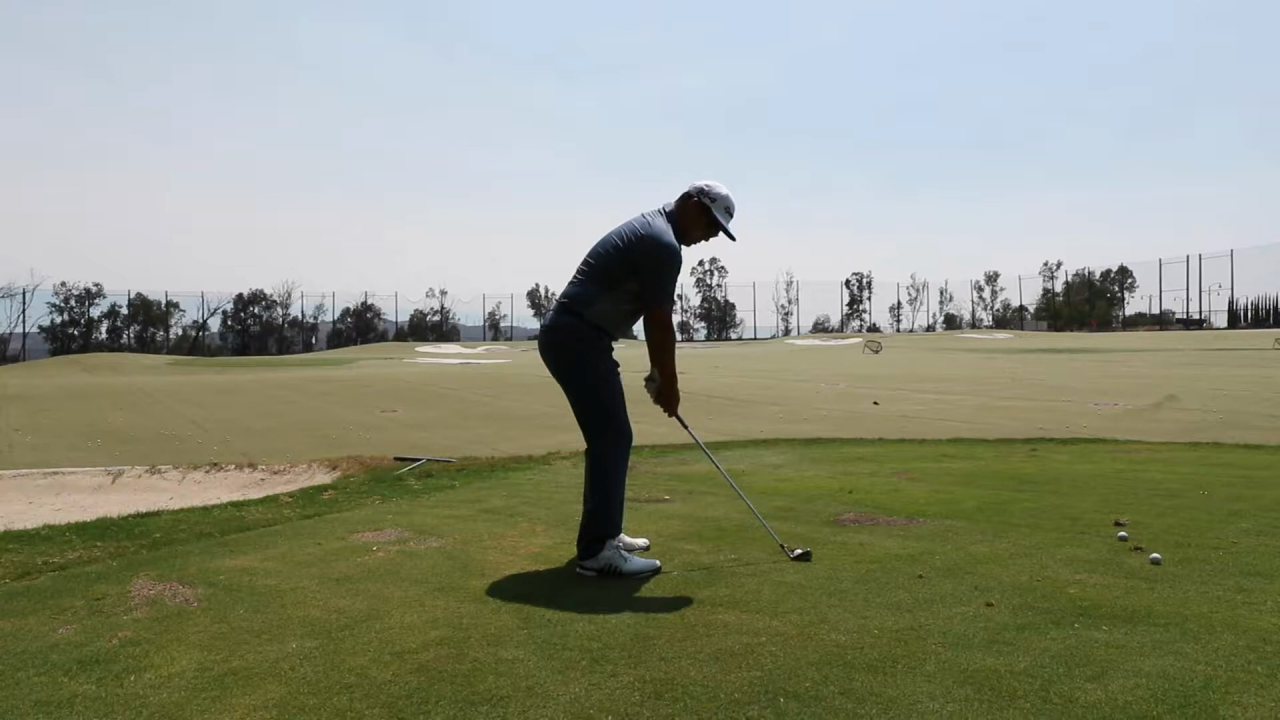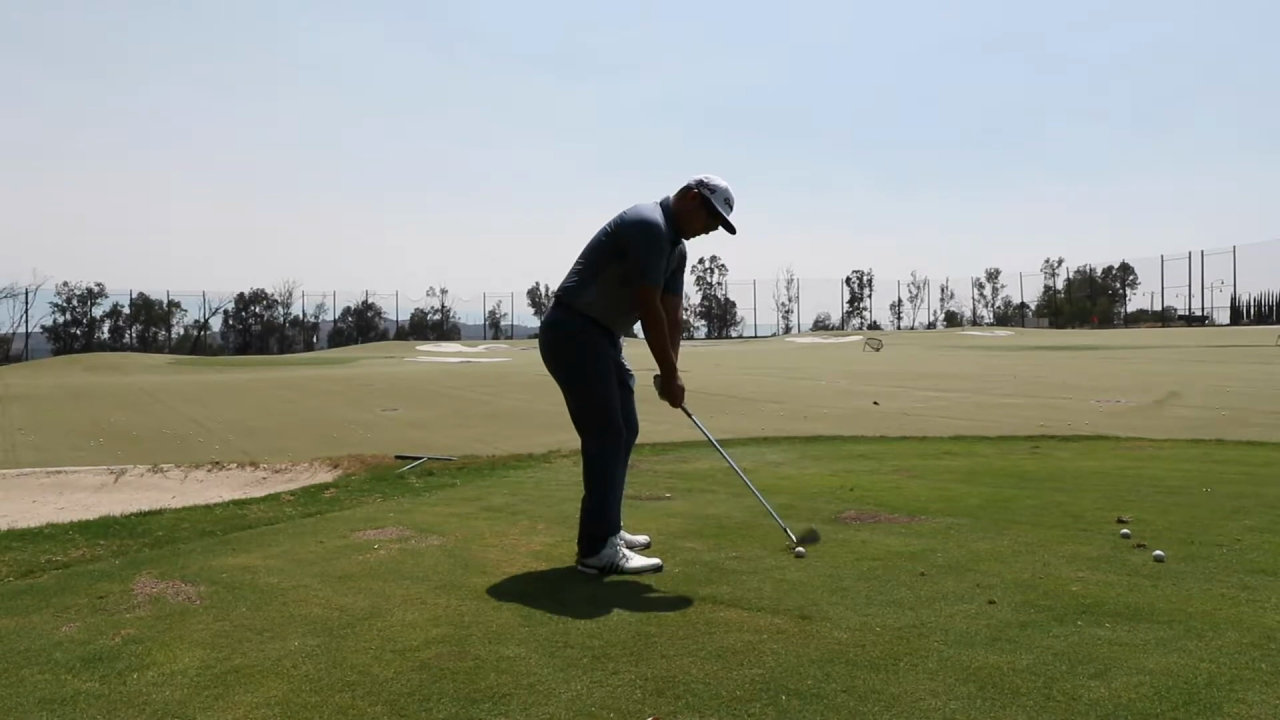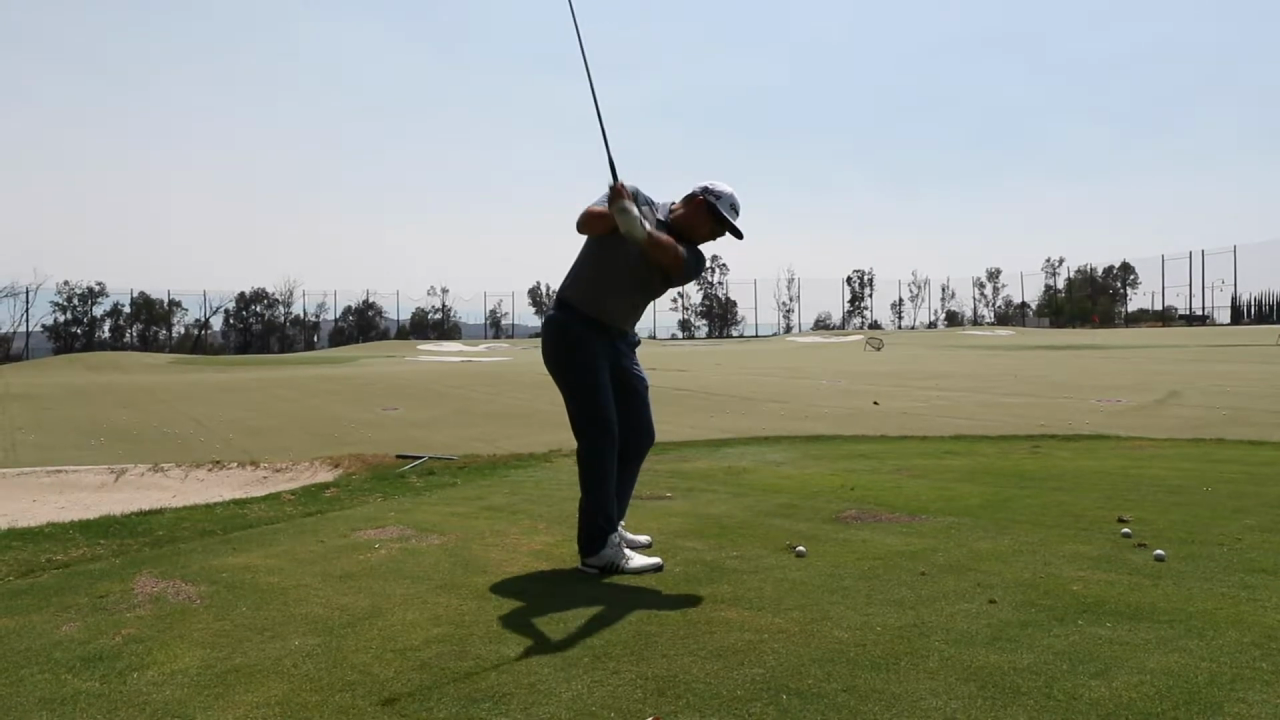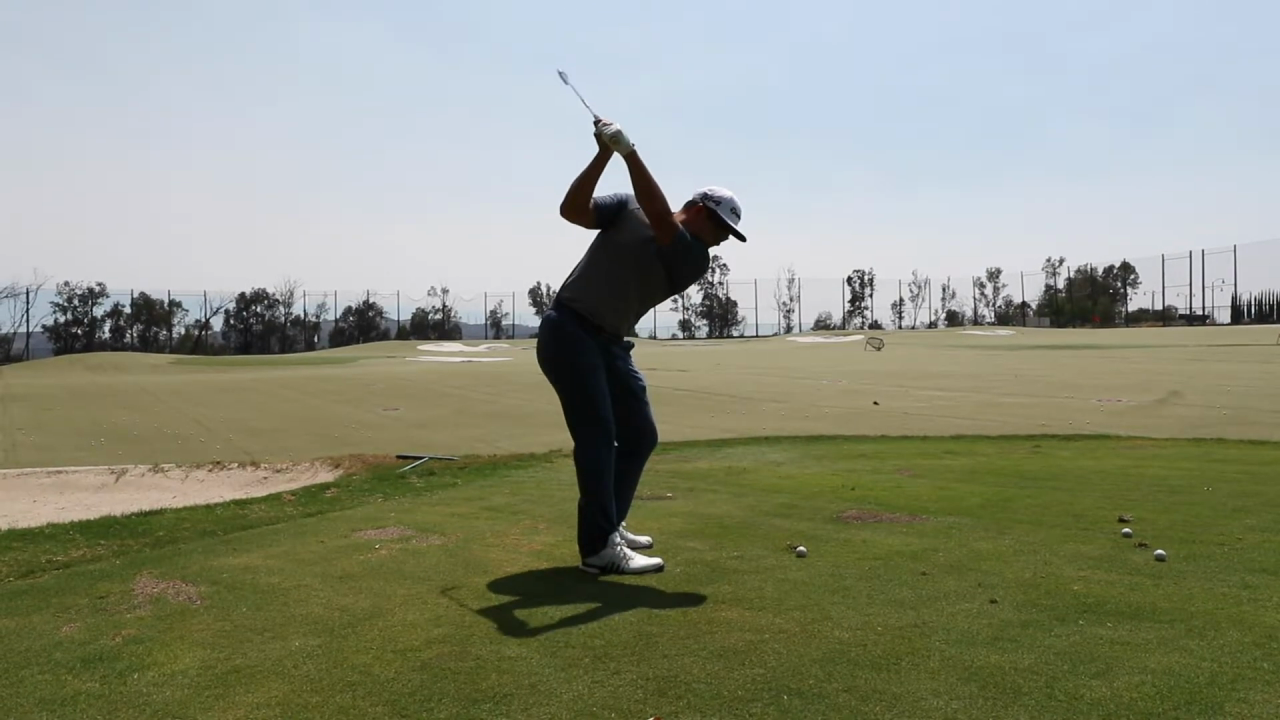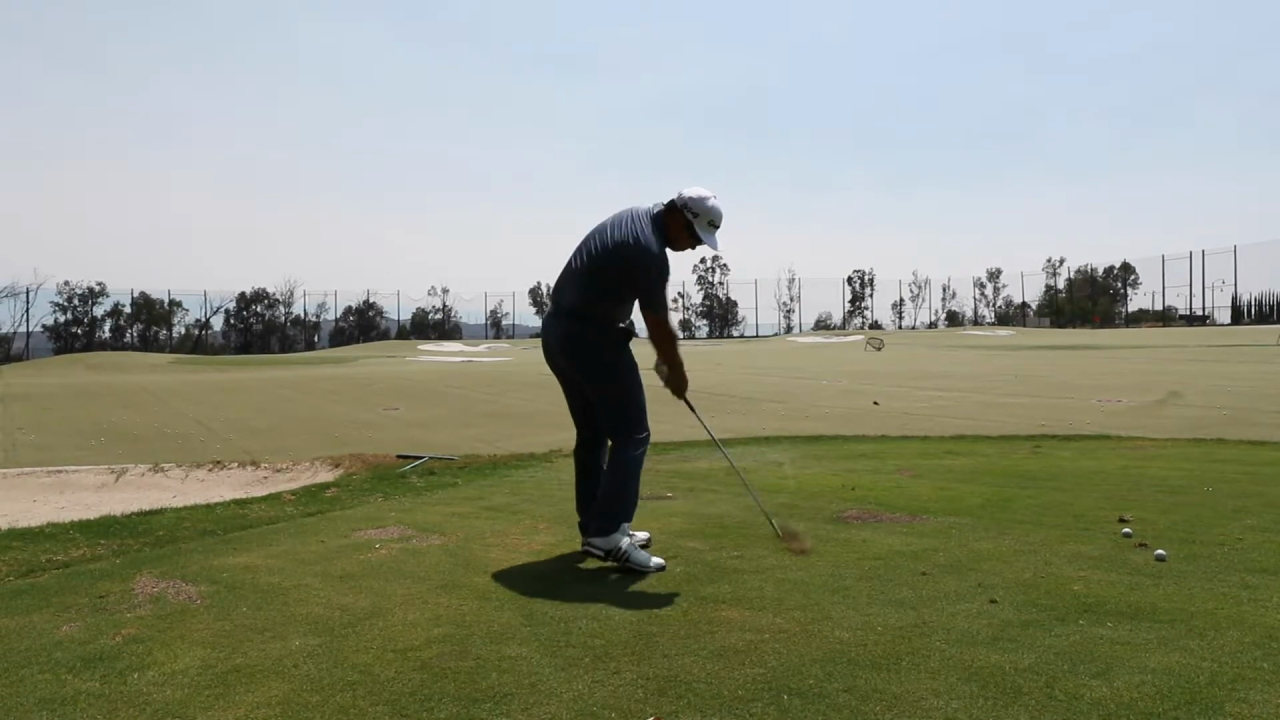
dt=1s
person 1, frame 1
left shoulder: (652, 229)
right shoulder: (662, 245)
left elbow: (654, 319)
right elbow: (660, 324)
left wrist: (656, 373)
right wrist: (669, 384)
left hip: (573, 335)
right hip: (577, 339)
left knee: (608, 437)
right knee: (613, 439)
left ankle: (603, 533)
right ankle: (597, 551)
person 1, frame 2
left shoulder: (676, 247)
right shoulder: (647, 224)
left elbow: (671, 310)
right elbow: (649, 307)
left wrist: (670, 369)
right wrist: (669, 374)
left hip: (602, 337)
right hip: (572, 333)
left knee: (622, 432)
right knee: (605, 435)
left ankle: (605, 530)
right ankle: (598, 548)
person 1, frame 3
left shoulder: (692, 260)
right shoulder: (635, 201)
left elbow: (667, 254)
right elbow: (586, 222)
left wrist: (638, 228)
right wrist: (616, 213)
left hip: (617, 339)
right hip: (572, 328)
left knee: (638, 436)
right knee: (600, 434)
left ankle: (608, 528)
right ankle: (598, 548)
person 1, frame 4
left shoulder: (694, 260)
right shoulder: (628, 207)
left elbow: (661, 219)
right elbow: (571, 209)
right wrist: (604, 154)
left hip: (609, 343)
right hip: (567, 330)
left knee: (640, 437)
right knee: (597, 434)
left ankle: (609, 526)
right ankle: (600, 548)
person 1, frame 5
left shoulder: (641, 215)
right shoulder: (649, 252)
left elbow: (649, 303)
right elbow: (660, 323)
left wrist: (664, 358)
right wrist: (677, 373)
left hip: (557, 330)
right hip: (593, 337)
left knee: (593, 431)
right knee: (630, 433)
left ankle: (595, 525)
right ankle: (609, 532)
